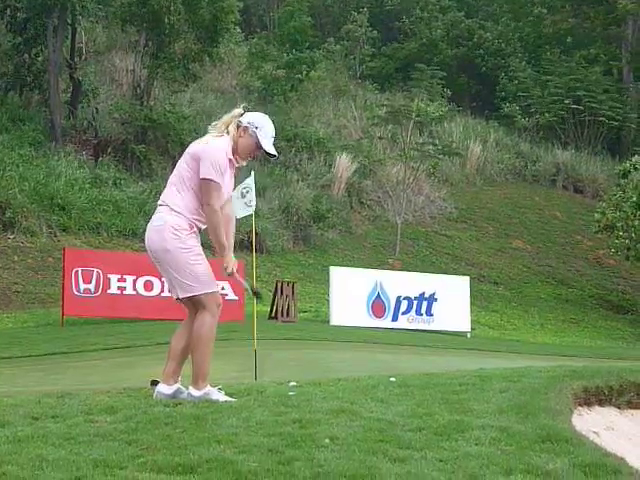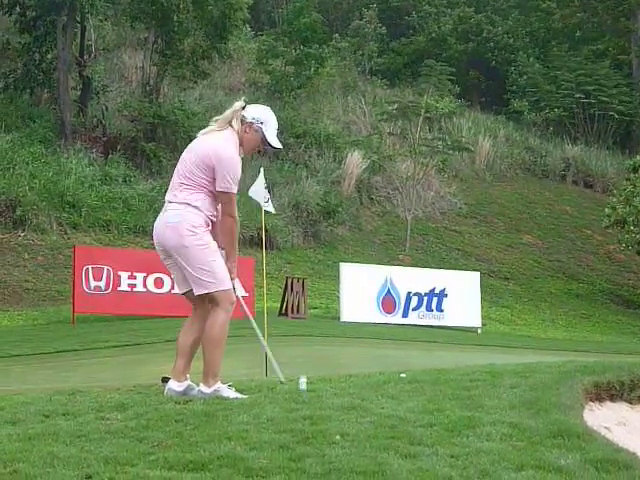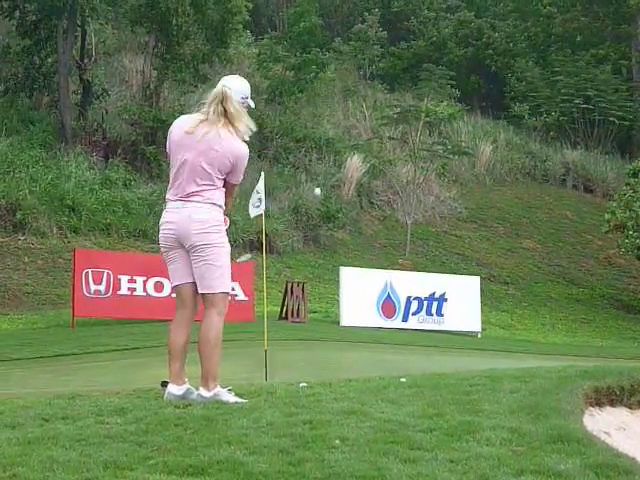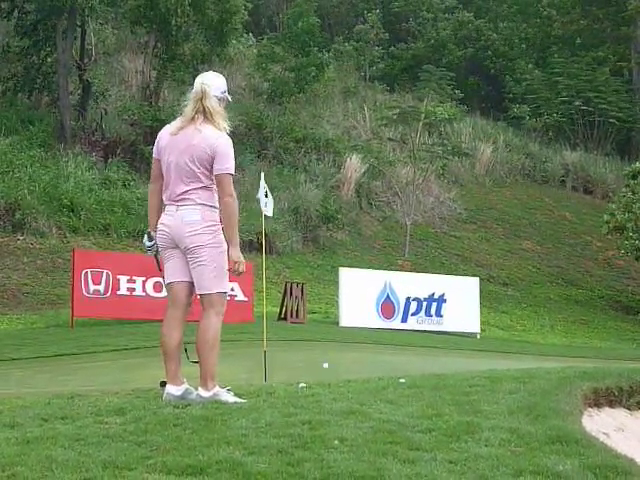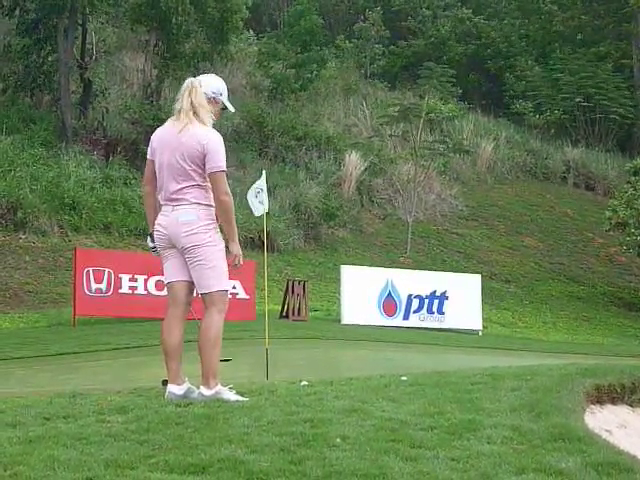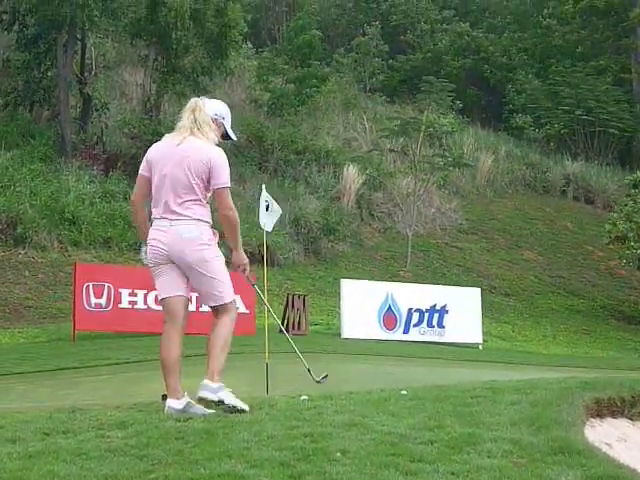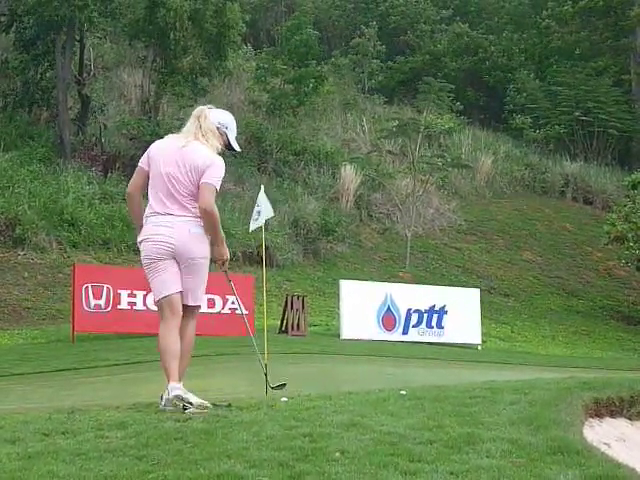
dt=0.7s
person 1, frame 1
left shoulder: (226, 159)
right shoulder: (215, 149)
left elbow: (226, 211)
right elbow: (210, 206)
left wrist: (229, 252)
right wrist: (223, 254)
left hip: (163, 233)
right hip: (174, 231)
left knee: (197, 310)
right knee: (211, 305)
left ankle: (168, 384)
right ankle: (200, 387)
person 1, frame 2
left shoulder: (211, 139)
right shoulder: (228, 155)
right elbow: (229, 215)
left wrist: (222, 255)
right wrist: (231, 260)
left hip: (166, 226)
right hip: (187, 227)
left knee: (202, 307)
right knee: (223, 302)
left ankle: (178, 381)
right ankle: (210, 384)
person 1, frame 3
left shoulder: (179, 125)
right shoulder: (238, 148)
left hip: (171, 219)
right hip: (205, 222)
left knee: (185, 306)
right knee: (216, 306)
left ankle: (176, 384)
right ankle: (209, 388)
person 1, frame 4
left shoulder: (166, 133)
right shoulder: (219, 140)
left elbow: (155, 186)
right elbow: (226, 196)
left wrist: (153, 230)
right wrist: (234, 246)
left hip: (170, 223)
right hip: (201, 224)
left knee: (177, 305)
right knee: (214, 306)
left ankle: (174, 385)
right ankle: (208, 388)
person 1, frame 5
left shoulder: (160, 134)
right shoulder: (209, 137)
left elbow: (148, 186)
right elbow: (221, 195)
left wrist: (153, 230)
right wrist: (233, 240)
left hip: (167, 223)
right hip: (197, 224)
left knee: (177, 305)
right knee: (216, 304)
left ankle: (176, 384)
right ankle: (210, 386)
person 1, frame 6
left shoulder: (157, 149)
right shoulder: (213, 154)
left elbow: (138, 201)
right elbow: (227, 211)
left wrist: (145, 241)
right wrist: (238, 251)
left hip: (159, 238)
right hip: (194, 237)
left knee: (174, 320)
right knee: (226, 311)
left ankle: (175, 398)
right ankle: (213, 382)
person 1, frame 7
left shoulder: (158, 147)
right shoulder: (212, 160)
left elbow: (132, 192)
right elbow: (206, 206)
left wrist: (141, 230)
right wrist: (220, 244)
left hip: (156, 234)
right hip: (191, 236)
left knee: (170, 316)
right knee: (189, 315)
left ankle: (174, 385)
right ankle: (175, 387)
